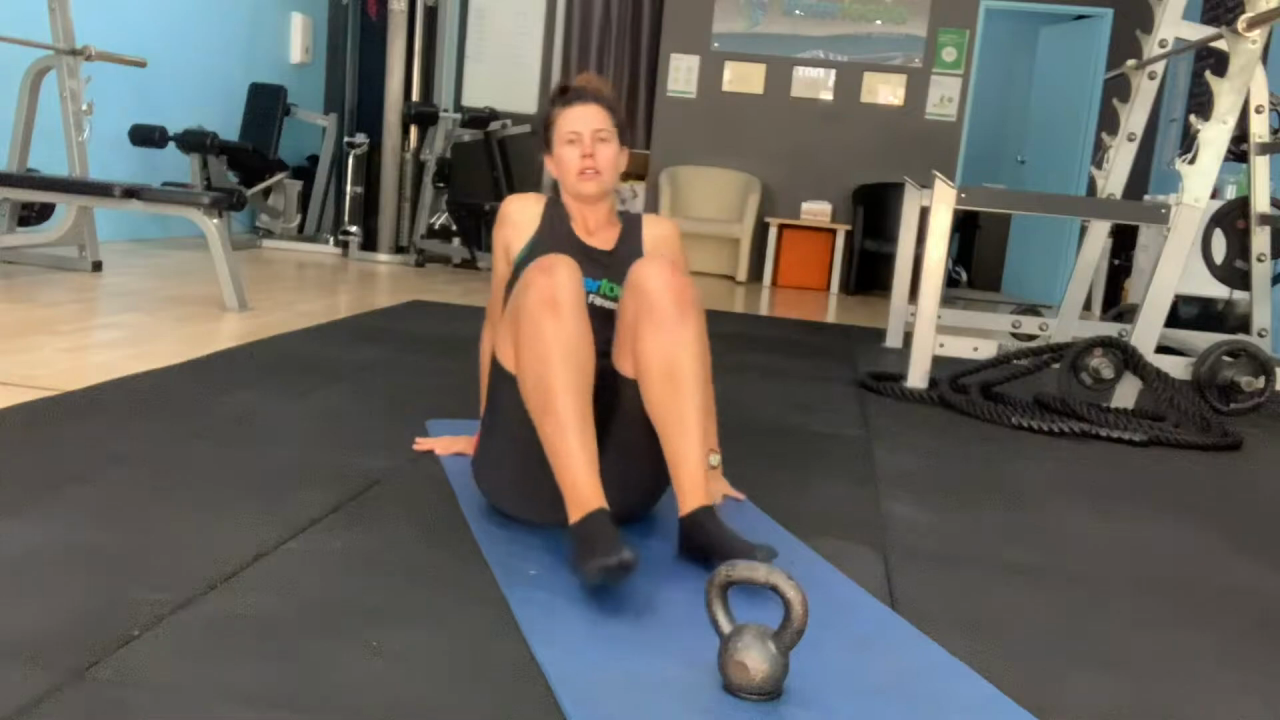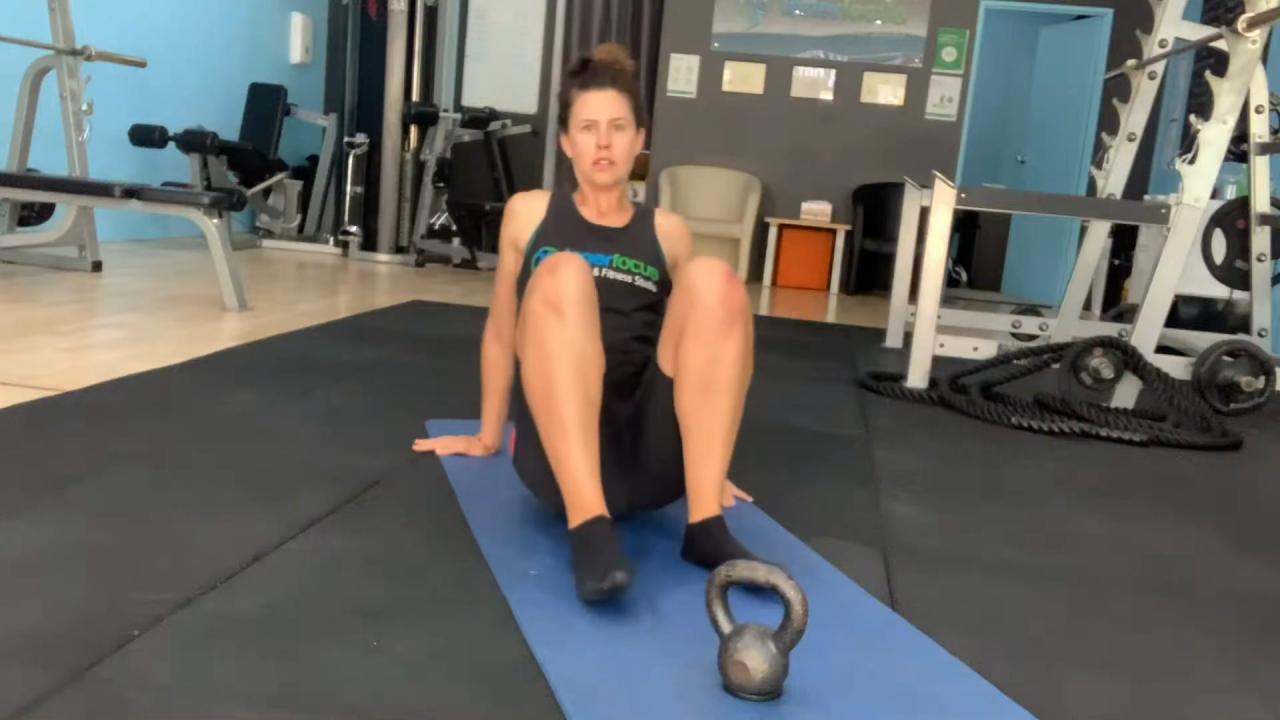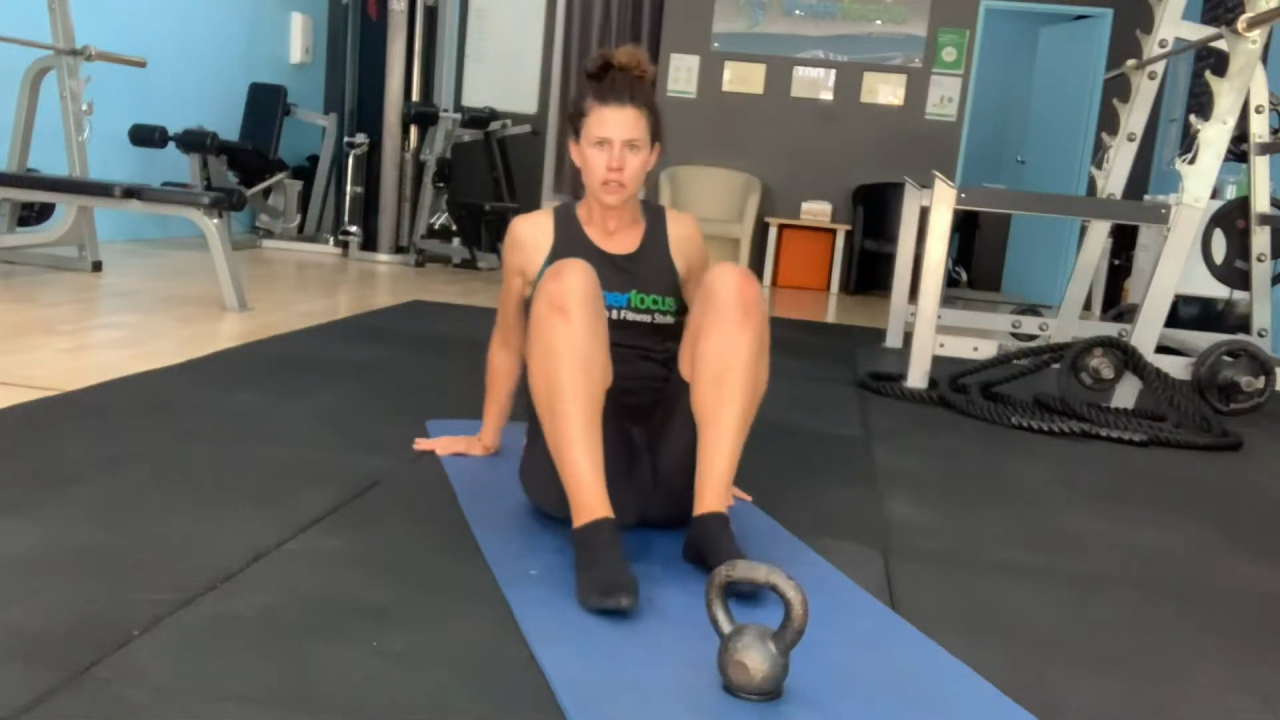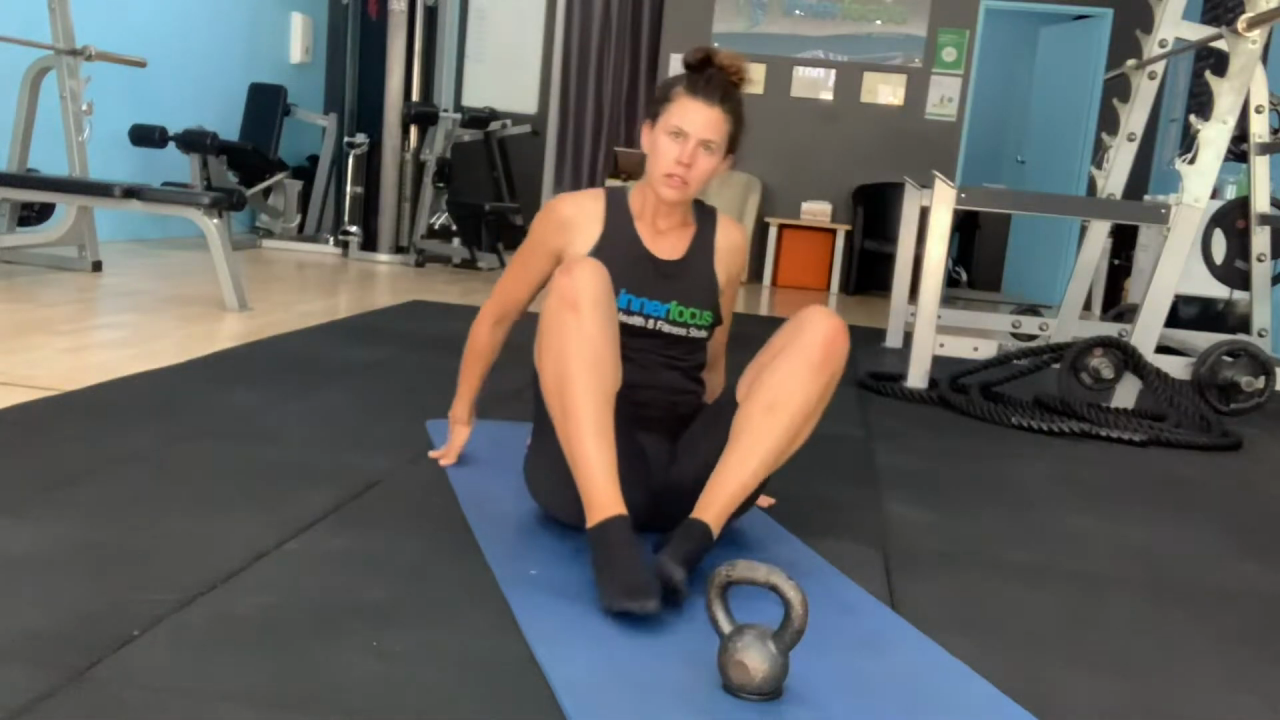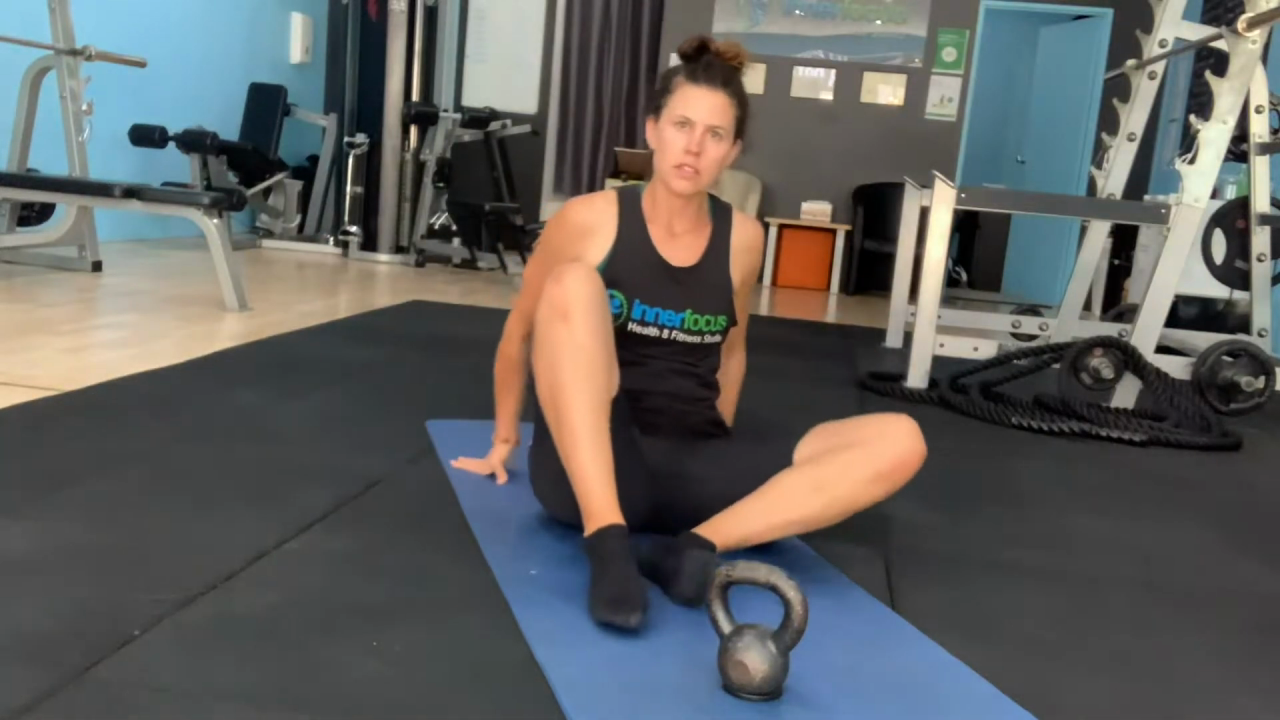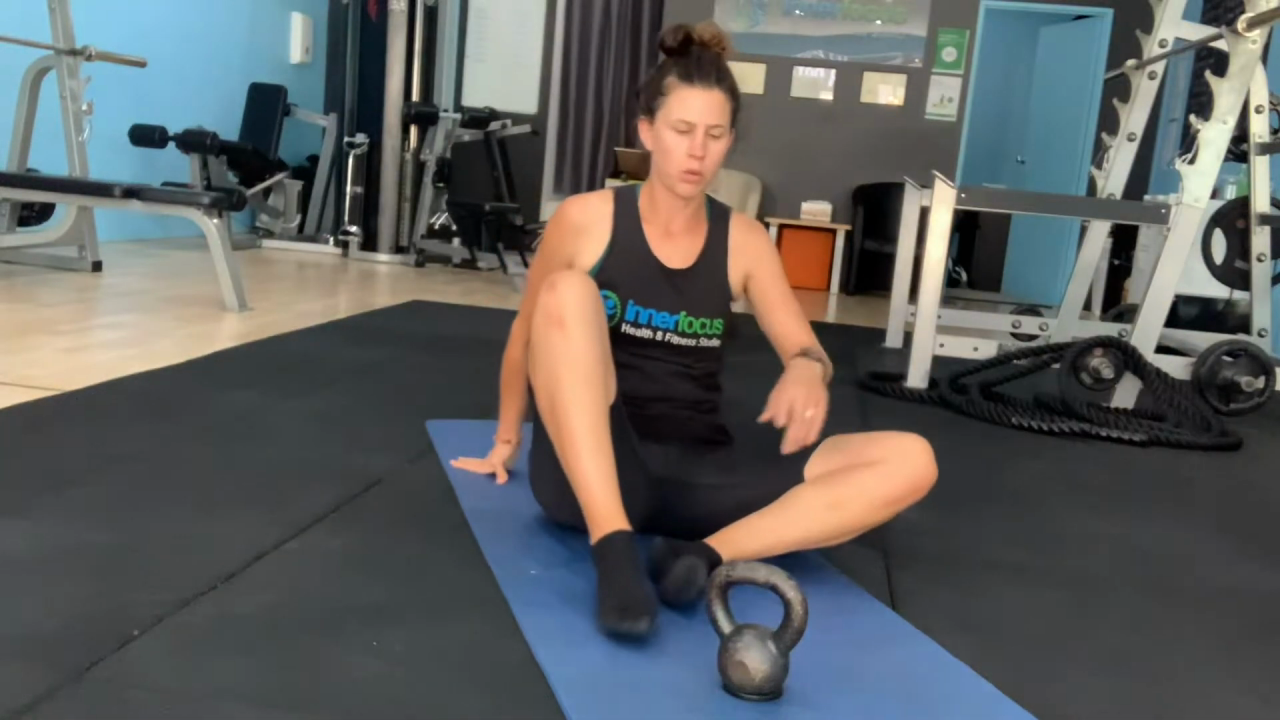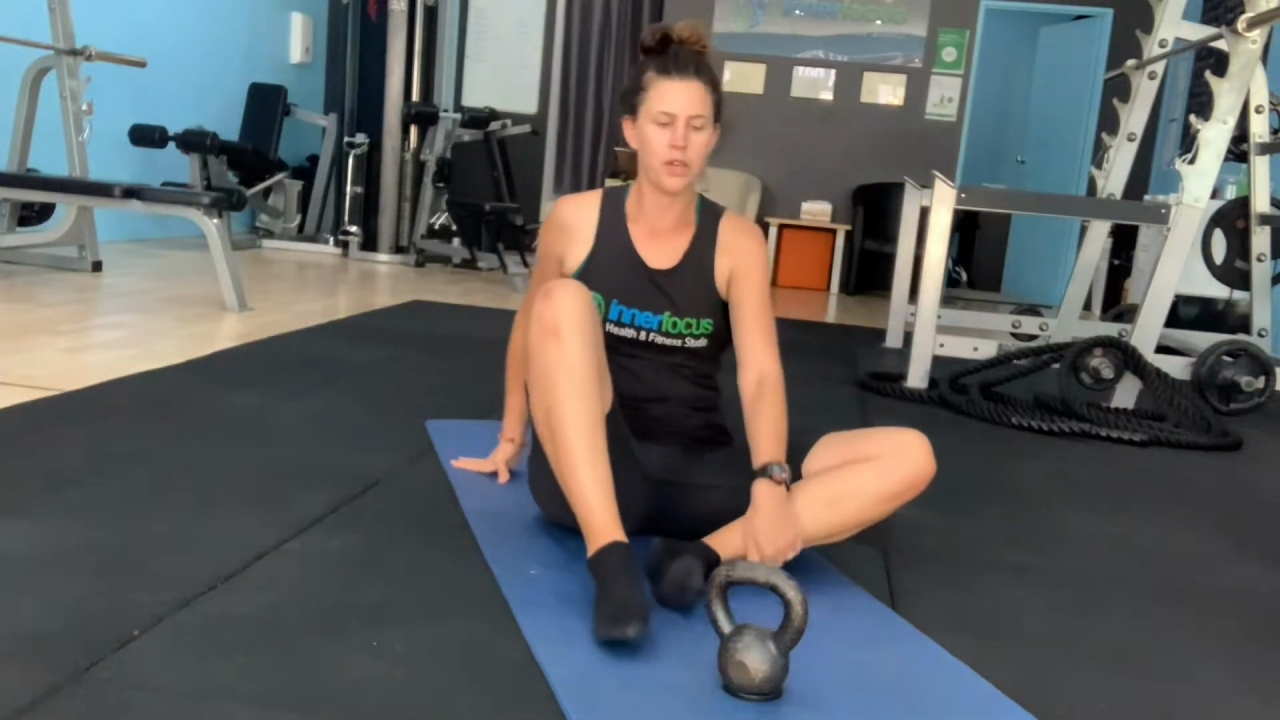
dt=0.4s
person 1, frame 1
left shoulder: (656, 236)
right shoulder: (521, 215)
left elbow: (683, 350)
left wrist: (706, 462)
right wrist: (483, 434)
left hip: (624, 474)
right hip: (528, 469)
left knee: (659, 278)
right knee: (551, 276)
left ankle: (698, 517)
right ankle: (588, 521)
person 1, frame 2
left shoulder: (668, 231)
right shoulder: (529, 212)
right elbow: (501, 330)
left wrist: (707, 465)
right wrist: (487, 437)
left hip: (655, 448)
right hip: (565, 454)
left knee: (715, 279)
right knee: (562, 277)
left ankle: (705, 525)
right ankle: (589, 526)
person 1, frame 3
left shoulder: (681, 235)
right shoulder: (533, 234)
right elbow: (508, 345)
left wrist: (710, 458)
right wrist: (488, 436)
left hip: (669, 467)
right hip: (574, 464)
left knee: (732, 283)
right knee: (570, 280)
left ankle: (710, 522)
right ankle: (593, 530)
person 1, frame 4
left shoulder: (728, 241)
right shoulder: (576, 217)
right elbow: (496, 316)
right wrist: (461, 418)
left hip: (682, 466)
right hip: (580, 465)
left knee: (822, 331)
right knee: (584, 278)
left ankle: (695, 529)
right ankle: (608, 531)
person 1, frame 5
left shoulder: (743, 238)
right shoulder: (589, 219)
right elbow: (520, 333)
right wrist: (504, 439)
left hip: (695, 466)
right hip: (591, 467)
left knee: (899, 442)
right knee: (575, 286)
left ankle: (698, 544)
right ankle: (606, 541)
person 1, frame 6
left shoulder: (745, 239)
right shoulder: (585, 219)
left elbow: (800, 344)
right elbow: (526, 331)
left wrist: (805, 369)
right wrist: (507, 439)
left hip: (698, 473)
right hip: (590, 471)
left knee: (911, 462)
right knee: (567, 293)
left ankle: (705, 555)
right ankle: (613, 547)
person 1, frame 7
left shoulder: (737, 239)
right shoulder: (576, 218)
left elbow: (760, 370)
right elbow: (530, 328)
left wrist: (769, 483)
right wrist: (511, 438)
left hip: (695, 473)
right hip: (589, 473)
left knee: (908, 457)
right knee: (563, 299)
left ankle: (707, 551)
right ankle: (609, 558)
